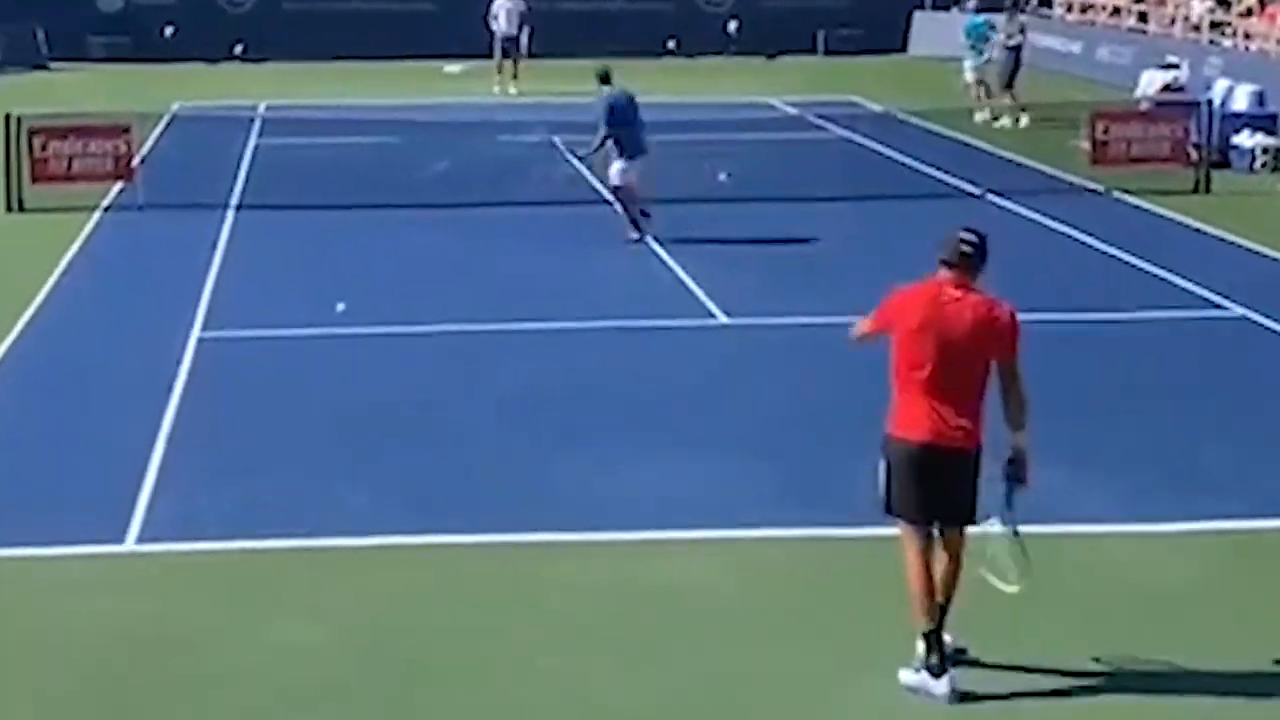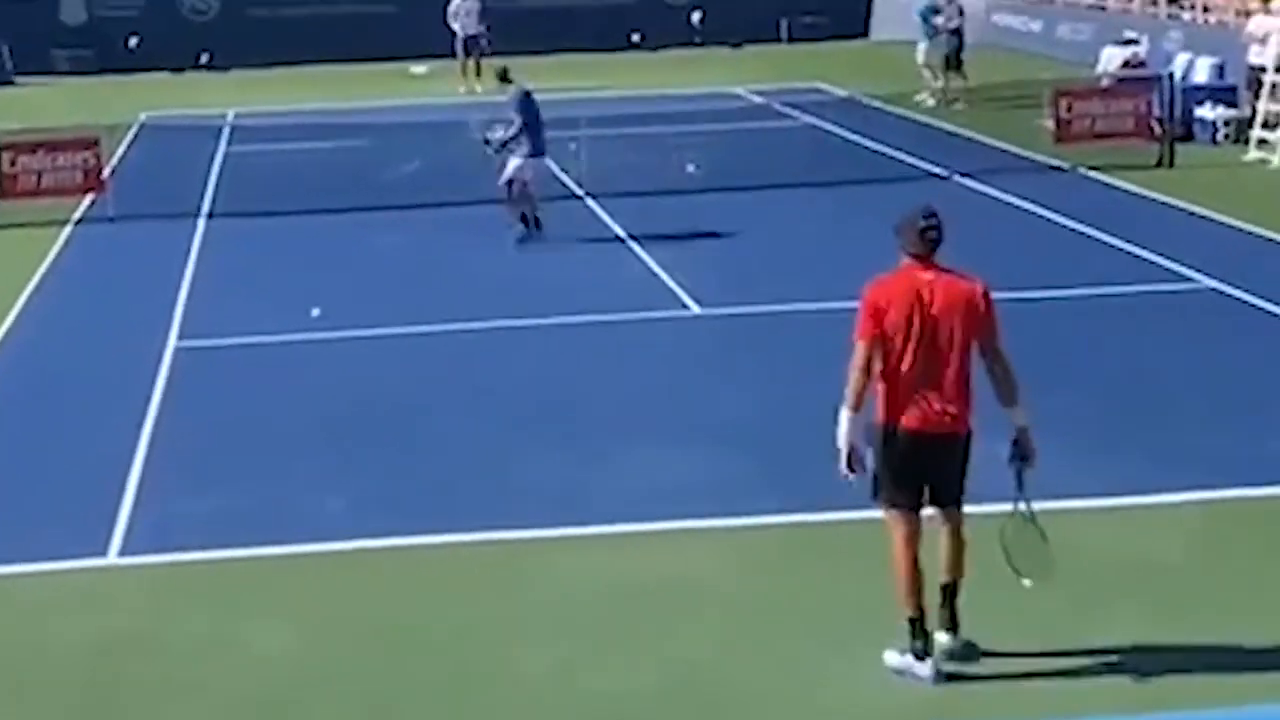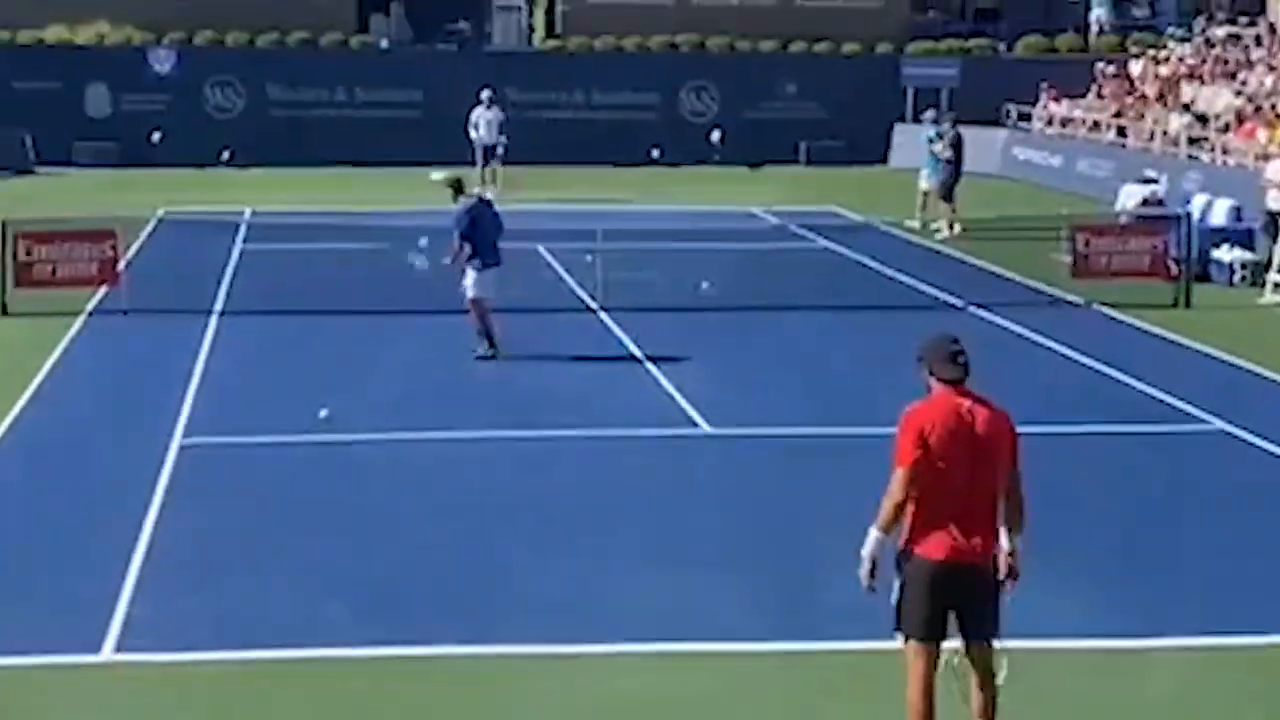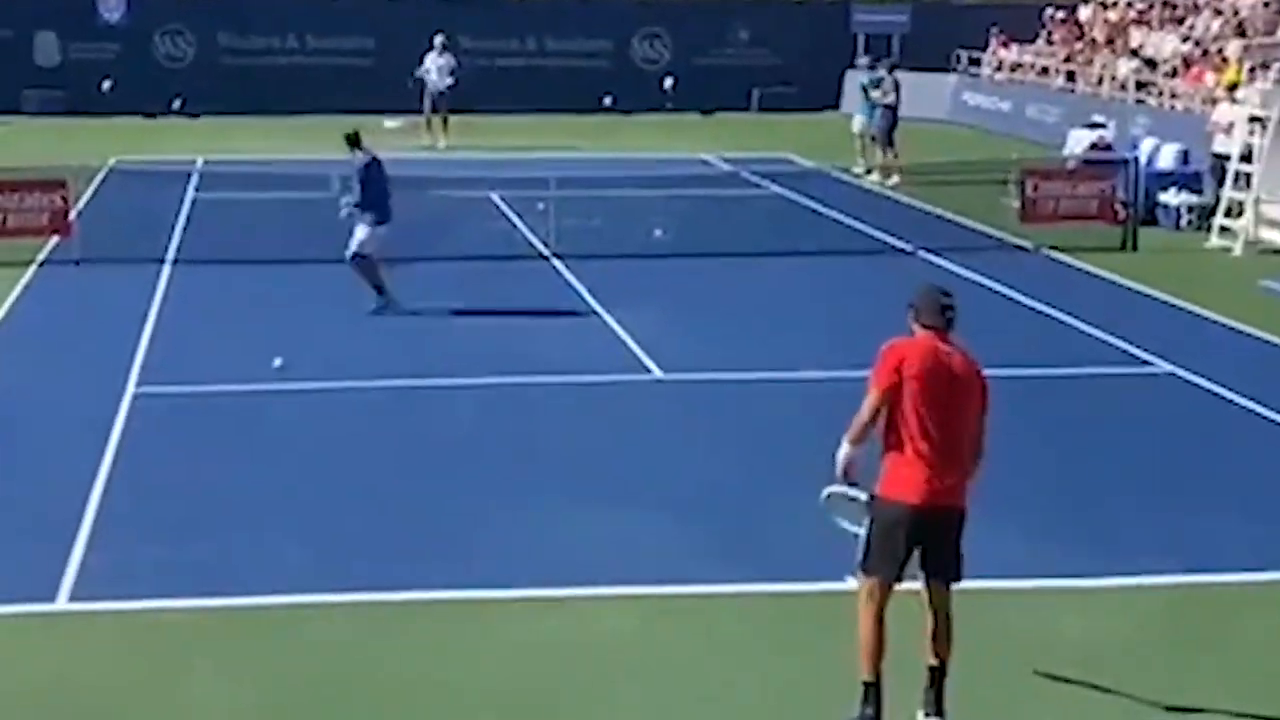
dt=0.4s
person 1, frame 1
left shoulder: (906, 300)
right shoulder: (998, 315)
left elbow: (860, 332)
right elbow: (1011, 389)
right wrist: (1019, 448)
left hip: (909, 440)
right hip: (962, 445)
left knee: (917, 547)
right knee: (952, 543)
left ankle: (934, 666)
right ankle: (934, 639)
person 1, frame 2
left shoulder: (881, 292)
right shoulder: (971, 292)
left elbow: (861, 367)
right elbow: (997, 365)
left wrist: (845, 429)
right wrist: (1020, 425)
left hip: (900, 429)
right hip: (952, 429)
left knee: (904, 534)
right knee: (951, 523)
left ankle: (919, 648)
right ankle: (950, 627)
person 1, frame 3
left shoulder: (920, 417)
right shoulder: (999, 421)
left elbow: (900, 495)
right elbow: (1013, 500)
left wrist: (871, 546)
right wrist: (1009, 550)
left hip: (928, 557)
right hip: (980, 560)
left knee: (921, 663)
right knee: (981, 661)
person 1, frame 4
left shoulder: (899, 352)
right shoulder: (971, 370)
left elbow: (867, 419)
left wrist: (845, 451)
left hip: (901, 498)
right hip: (951, 502)
left knee: (872, 600)
right knee: (939, 603)
